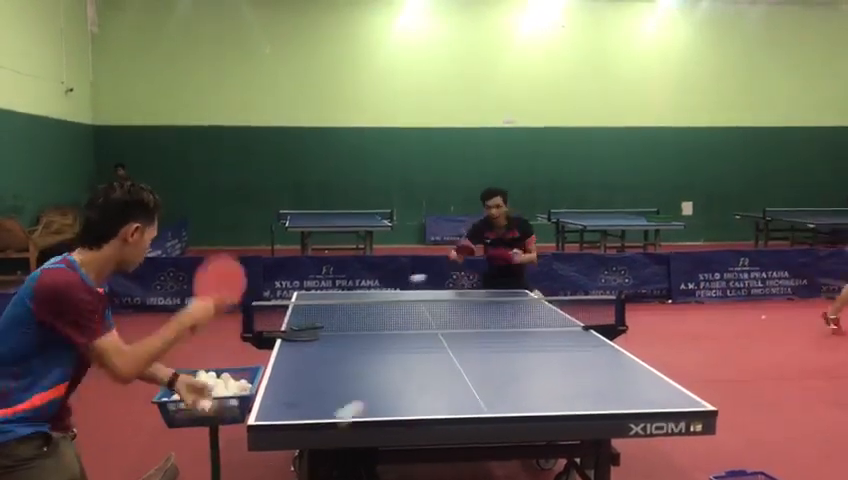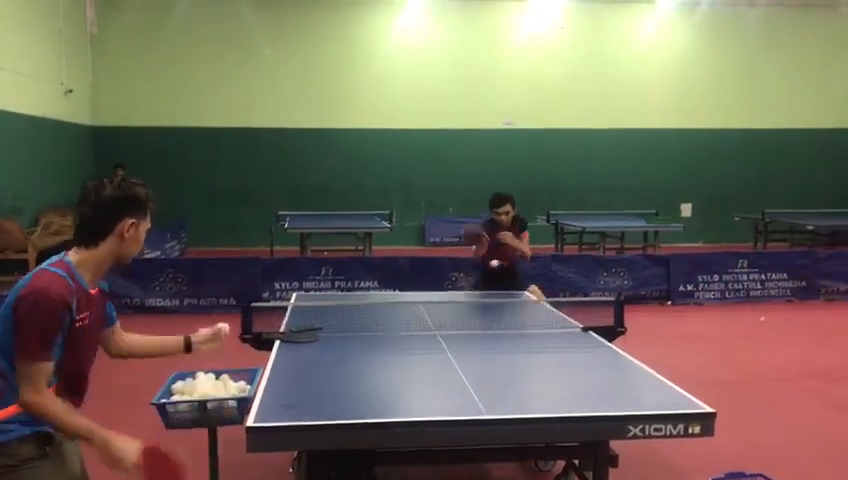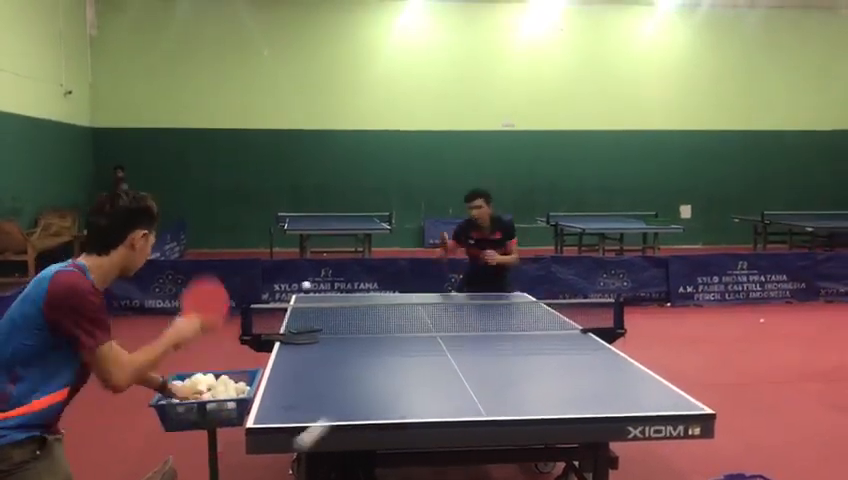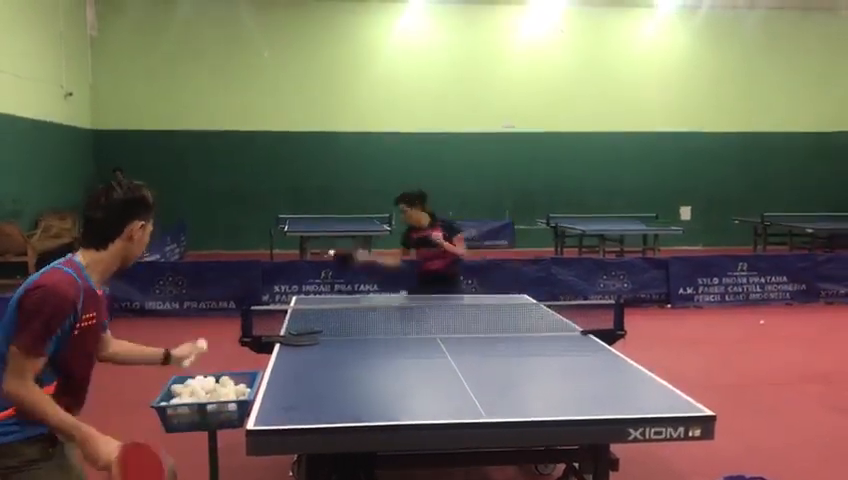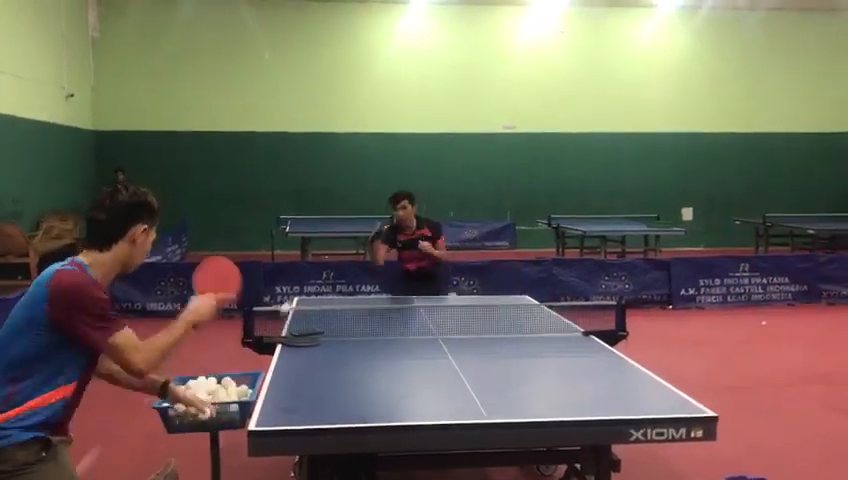
dt=0.3s
person 1, frame 1
left shoulder: (88, 282)
right shoulder: (61, 285)
left elbow: (116, 352)
right elbow: (124, 367)
left wrist: (172, 378)
right wrist: (186, 320)
left hip: (46, 430)
person 1, frame 2
left shoulder: (91, 284)
right shoulder: (48, 293)
left elbow: (115, 342)
right elbow: (33, 396)
left wrist: (190, 342)
right wrist: (106, 441)
left hip: (51, 433)
right hip: (25, 441)
person 1, frame 3
left shoulder: (73, 279)
right shoulder: (73, 289)
left elbow: (109, 354)
right elbow: (118, 376)
left wrist: (167, 386)
right wrist: (173, 336)
left hip: (29, 433)
person 1, frame 4
left shoulder: (90, 286)
right shoulder: (56, 290)
left elbow: (104, 347)
left wrist: (169, 356)
right wrist: (88, 436)
left hip: (45, 435)
right hip: (26, 441)
person 1, frame 5
left shoulder: (74, 276)
right shoulder: (74, 286)
left elbow: (104, 361)
right elbow: (138, 361)
left wrist: (166, 389)
right wrist: (190, 319)
left hip: (32, 434)
